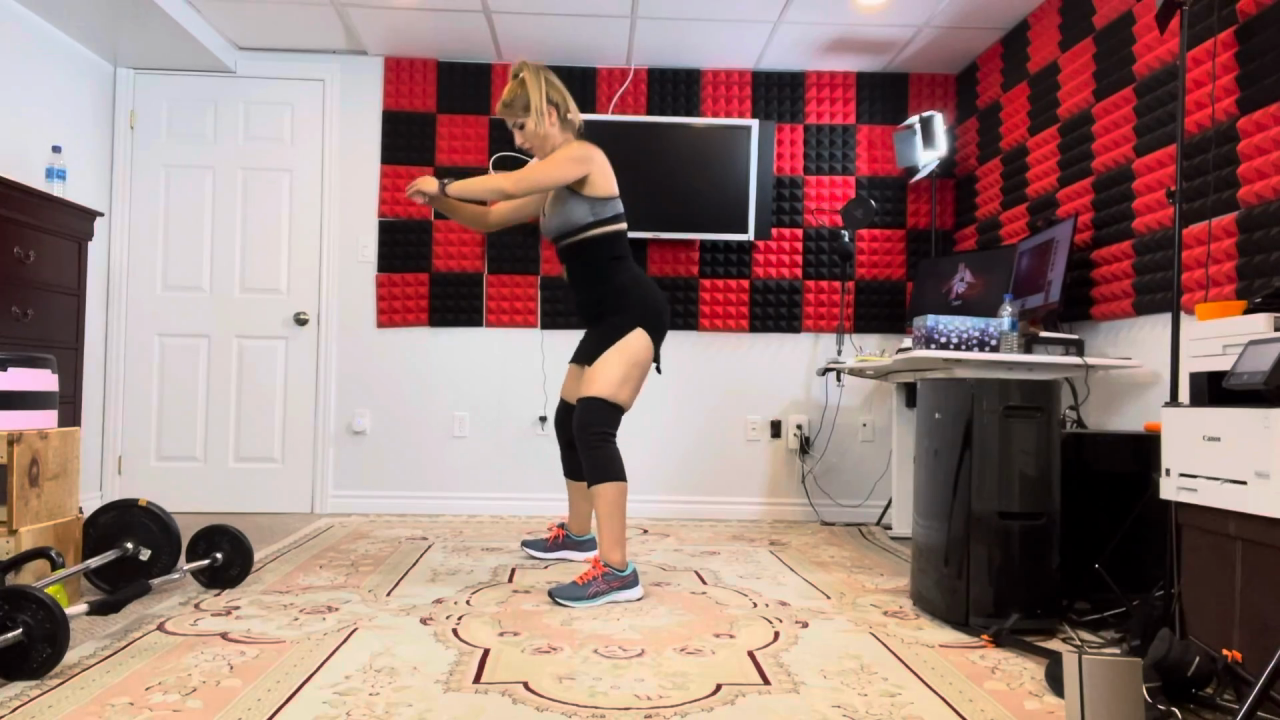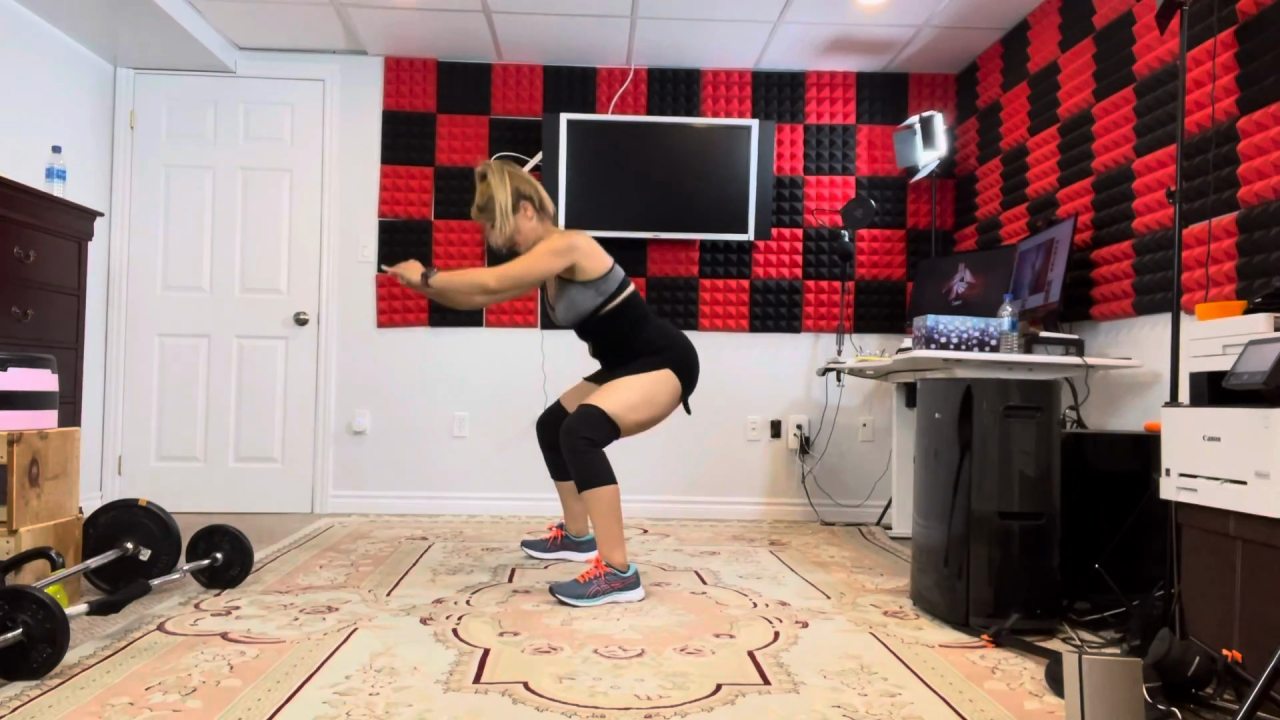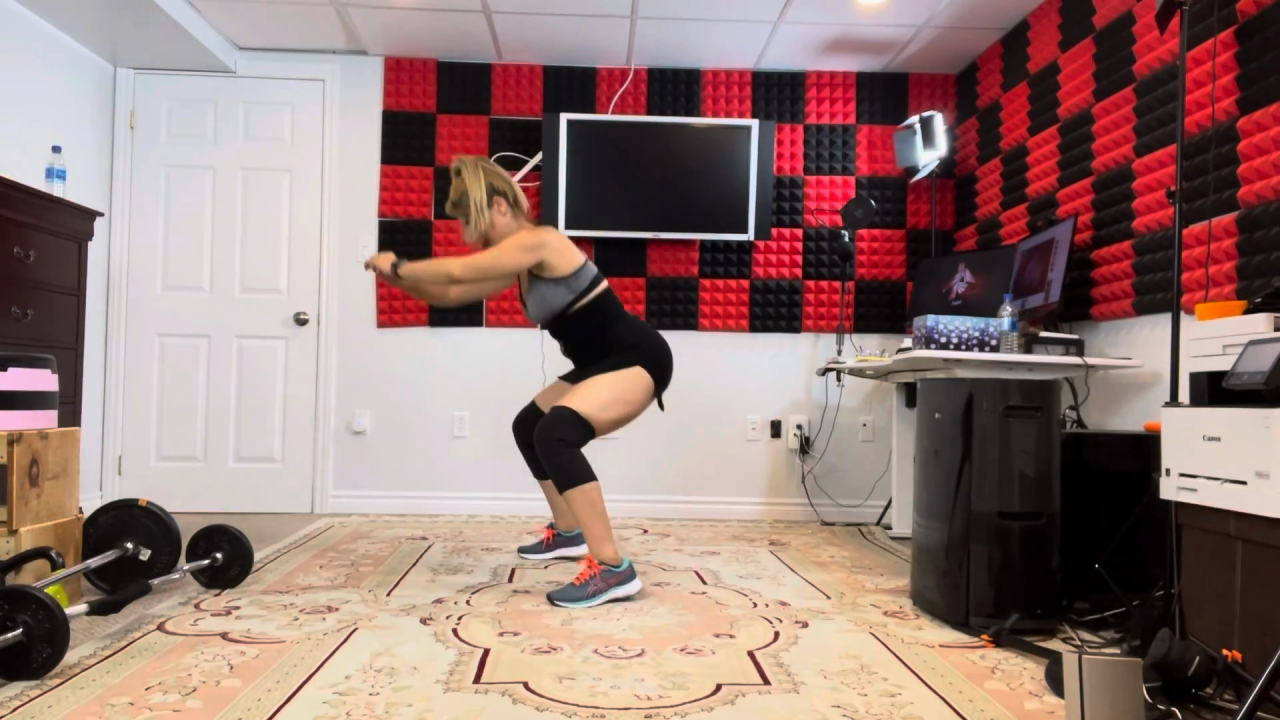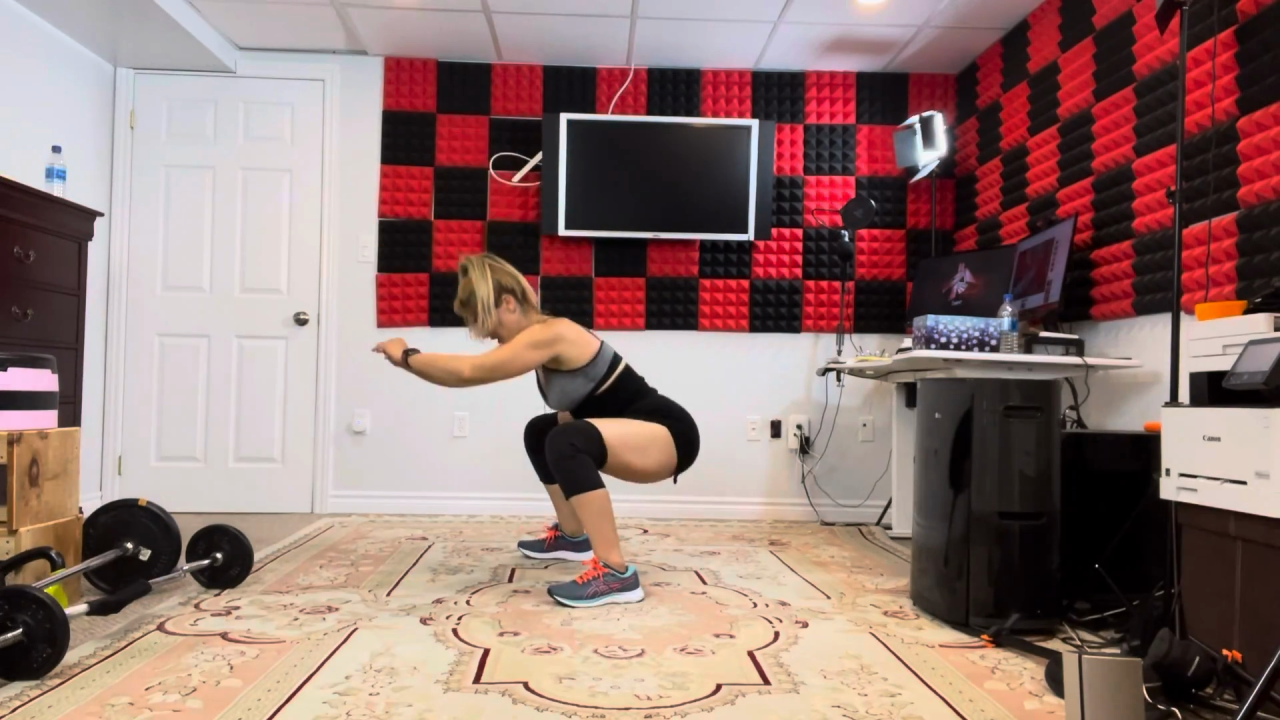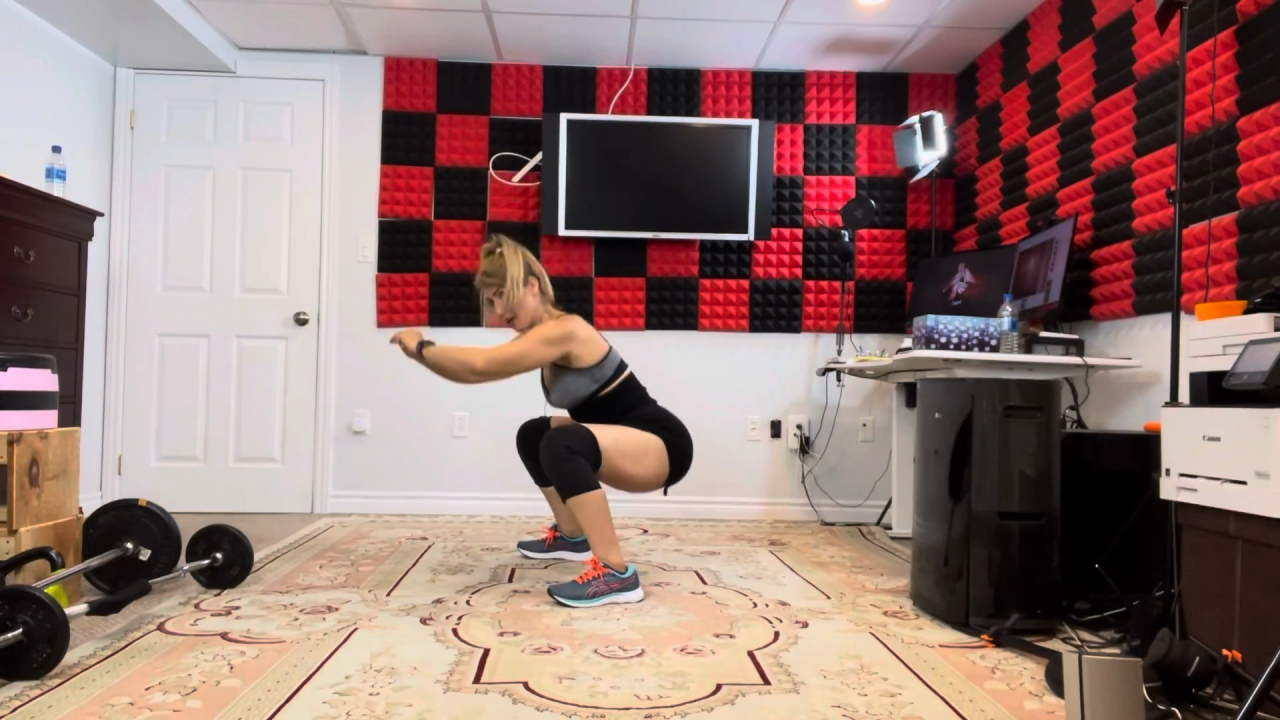
dt=1s
person 1, frame 1
left shoulder: (583, 155)
right shoulder: (552, 183)
left elbow: (510, 185)
right elbow: (491, 217)
left wrist: (444, 185)
right wrist: (441, 200)
left hip: (632, 312)
right hip: (607, 318)
left knee: (593, 423)
right knee: (569, 420)
left ankle: (617, 569)
right ankle: (577, 534)
person 1, frame 2
left shoulder: (568, 244)
right shoulder: (546, 260)
left elbow: (491, 283)
right elbow: (481, 297)
left wrist: (426, 278)
right wrist: (426, 282)
left hip: (665, 362)
right hip: (630, 364)
left knee: (581, 432)
right knee: (552, 425)
left ankle: (618, 571)
right ankle: (577, 535)
person 1, frame 3
left shoulder: (539, 241)
right shoulder: (521, 262)
left elbow: (459, 271)
right elbow: (453, 293)
left wrist: (398, 266)
right wrist: (398, 275)
left hip: (639, 359)
right hip: (606, 363)
left knee: (555, 434)
right knee: (528, 426)
left ankle: (612, 566)
right ankle: (568, 532)
person 1, frame 4
left shoulder: (552, 335)
right shoulder: (536, 338)
left elbow: (471, 372)
right elbow: (471, 373)
left wrist: (408, 356)
right wrist: (410, 358)
left hip: (668, 431)
right hip: (637, 425)
left knee: (565, 443)
right knee: (539, 434)
left ankle: (616, 573)
right ankle: (573, 535)
person 1, frame 5
left shoulder: (564, 331)
right shoulder: (541, 336)
left elbow: (483, 365)
right elbow: (476, 372)
left wrist: (422, 346)
right wrist: (422, 350)
left hip: (662, 442)
right hip: (628, 433)
left knee: (561, 445)
right knee: (532, 438)
left ankle: (616, 573)
right ankle: (572, 536)
